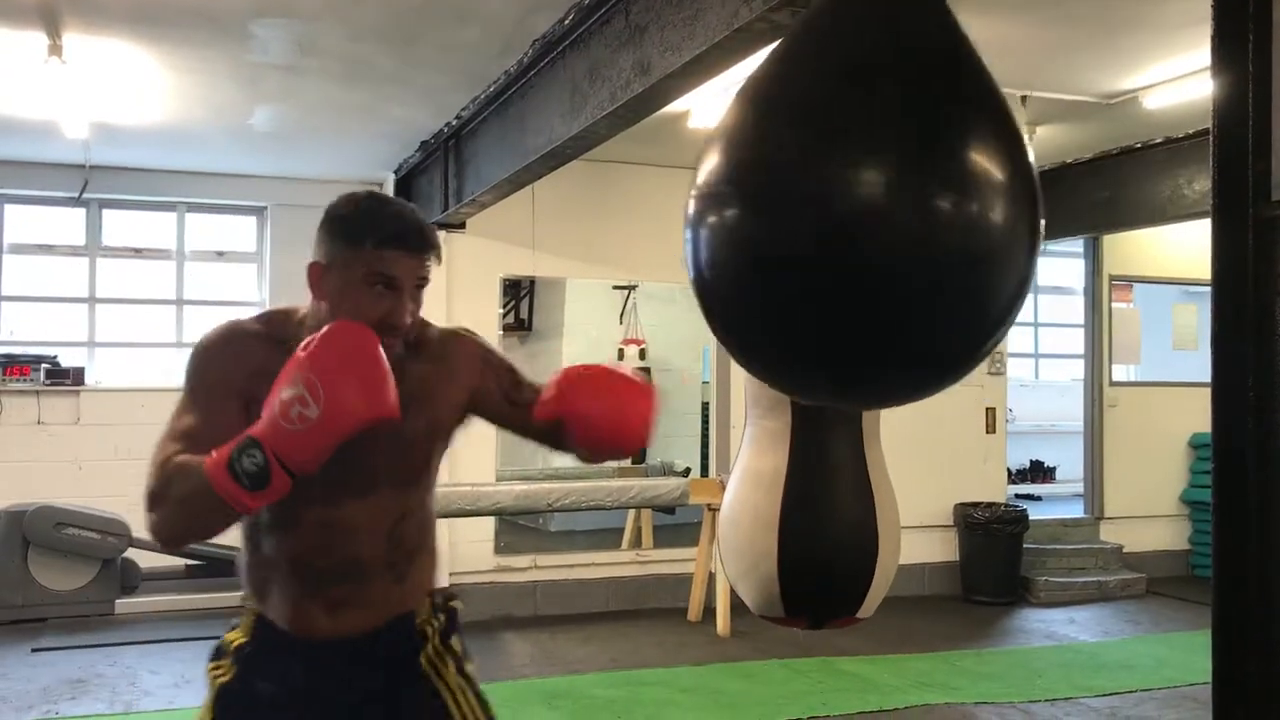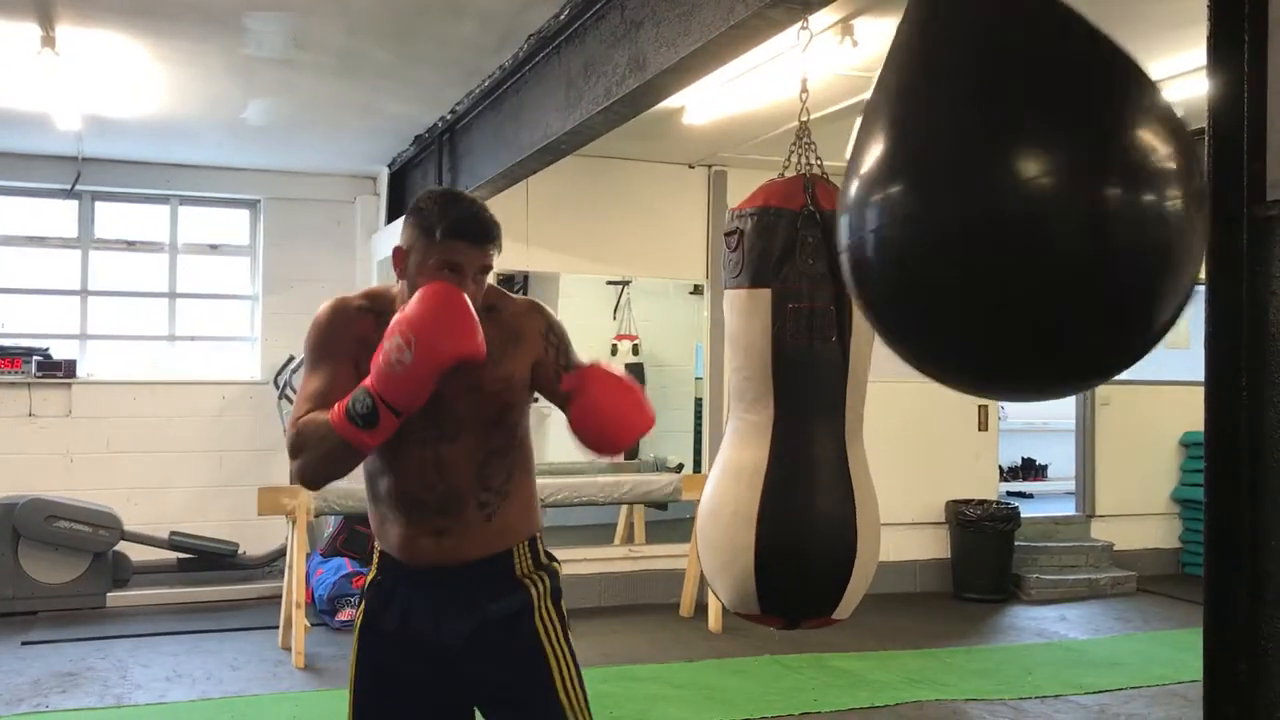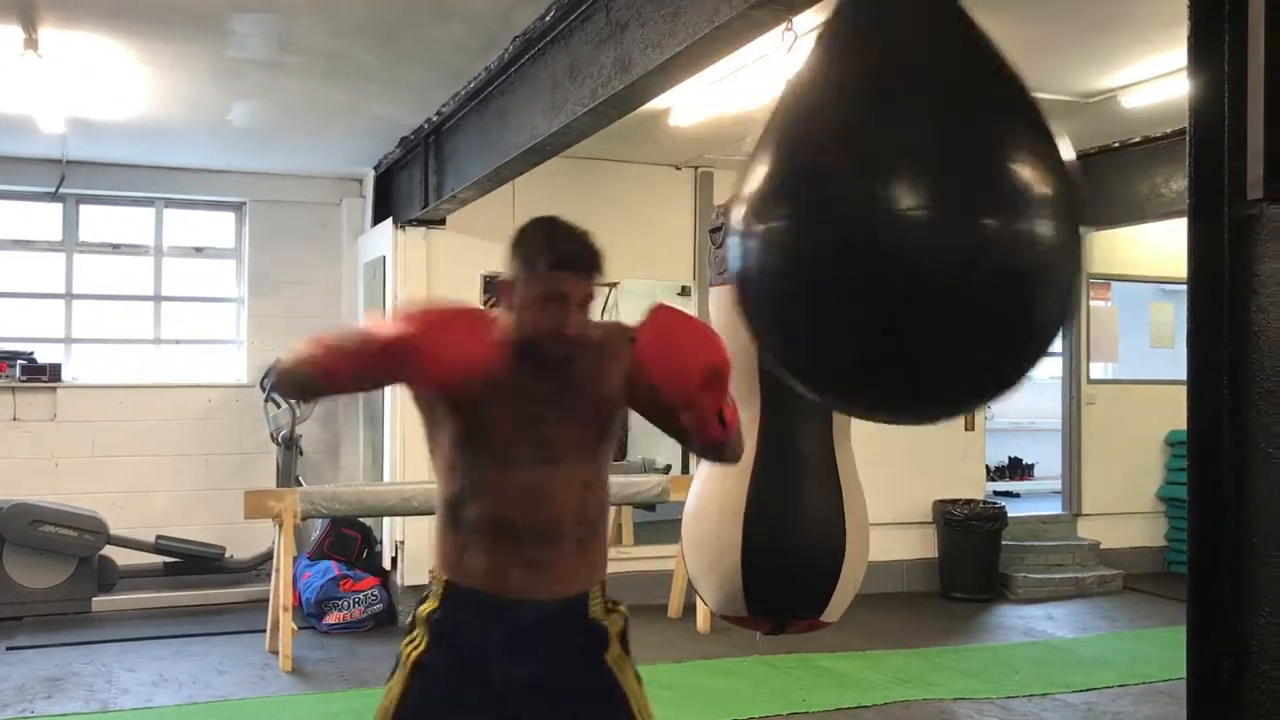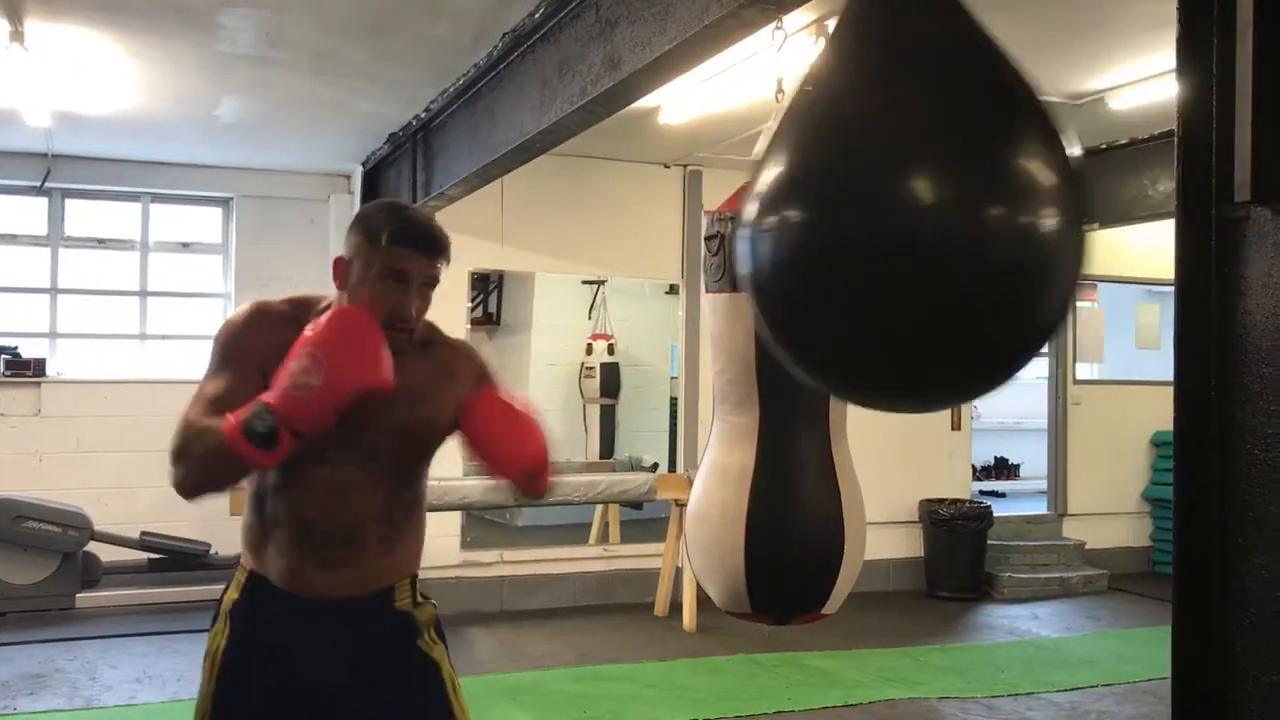
dt=0.7s
person 1, frame 1
left shoulder: (451, 360)
right shoulder: (239, 353)
left elbow: (570, 423)
right elbow: (169, 517)
left wrist: (600, 419)
right wrist: (275, 445)
left hip: (403, 645)
right hip: (272, 656)
person 1, frame 2
left shoulder: (523, 325)
right shoulder: (347, 325)
left elbow: (595, 403)
right elbow: (307, 464)
left wrist: (607, 402)
right wrist: (388, 387)
left hip: (505, 588)
right hip: (399, 589)
person 1, frame 3
left shoulder: (616, 353)
right shoulder: (438, 340)
left elbow: (724, 448)
right elbow: (293, 377)
left wrist: (705, 390)
right wrist: (382, 343)
left hip: (575, 631)
right hip: (462, 624)
person 1, frame 4
left shoulder: (449, 367)
right shoulder: (261, 331)
left elbow: (529, 484)
right elbow: (191, 470)
left wrist: (523, 459)
right wrist: (283, 411)
left hip: (385, 619)
right hip: (262, 615)
